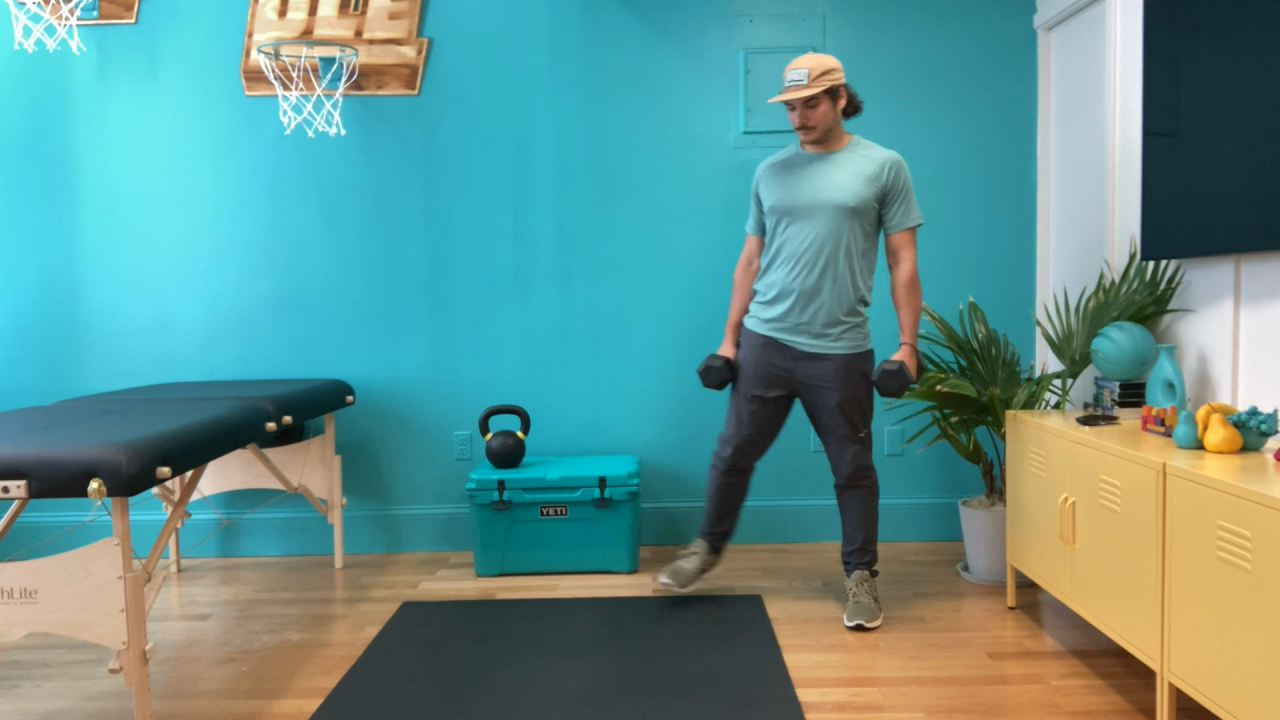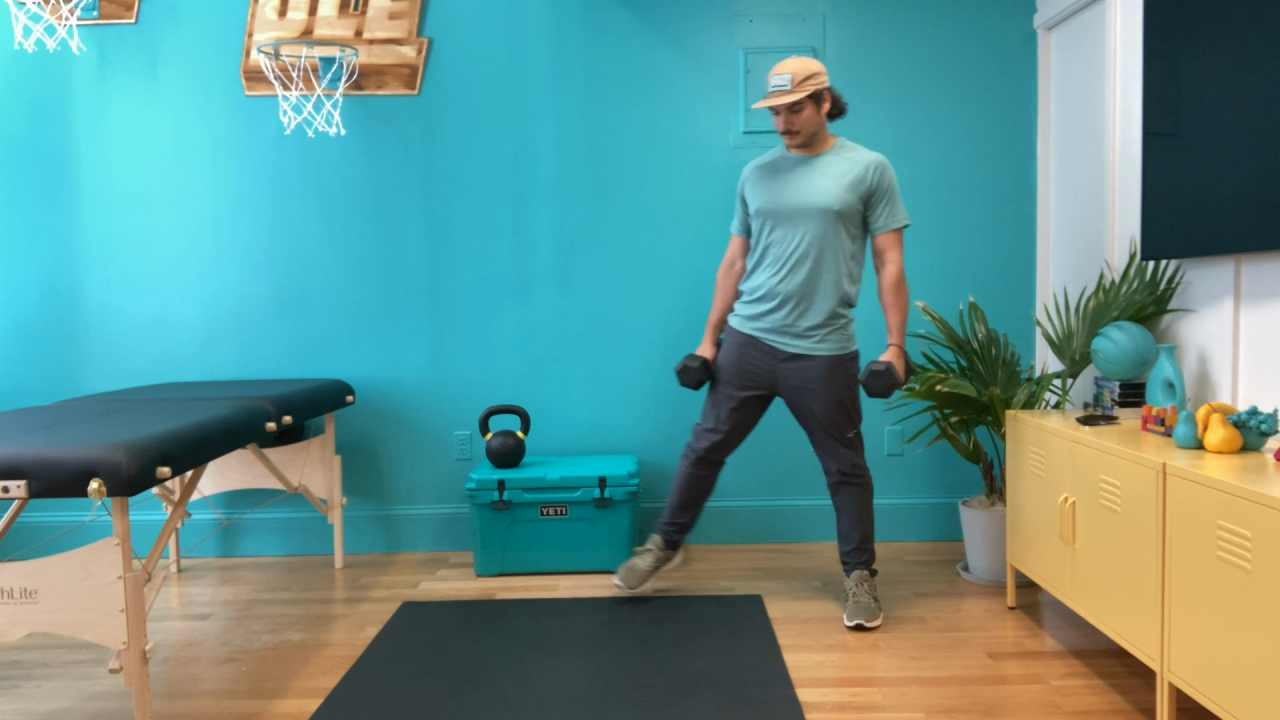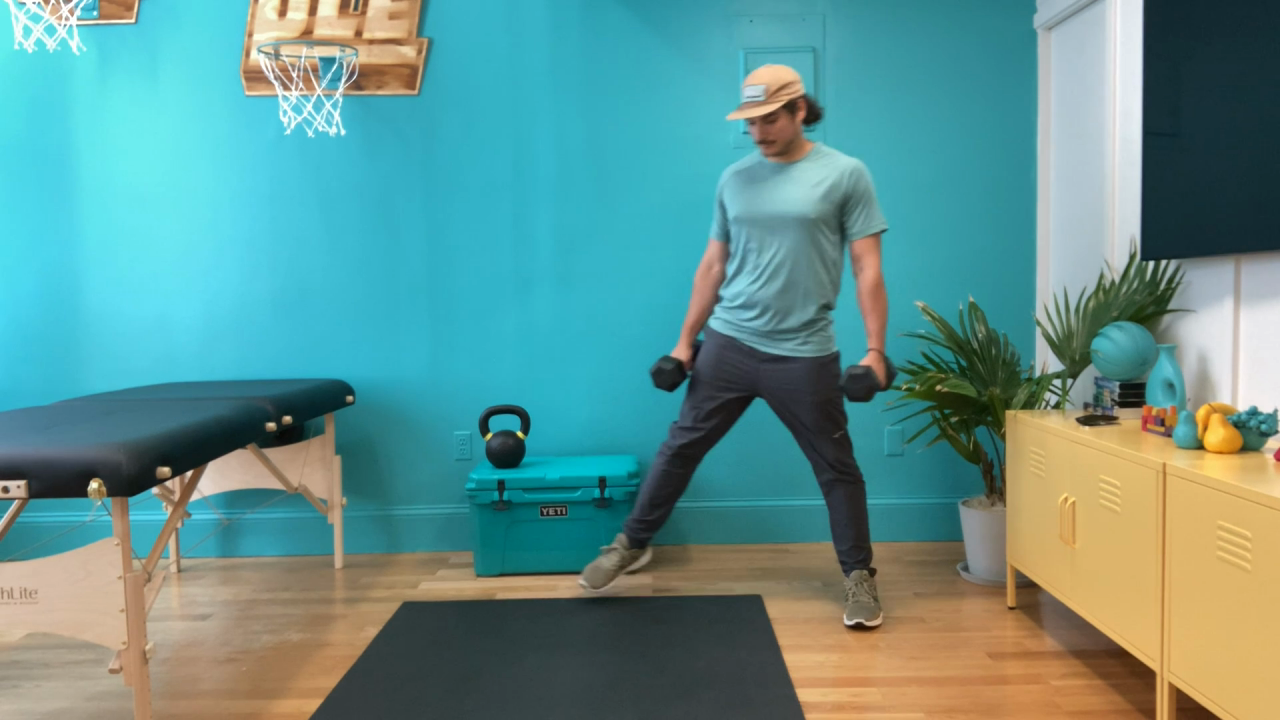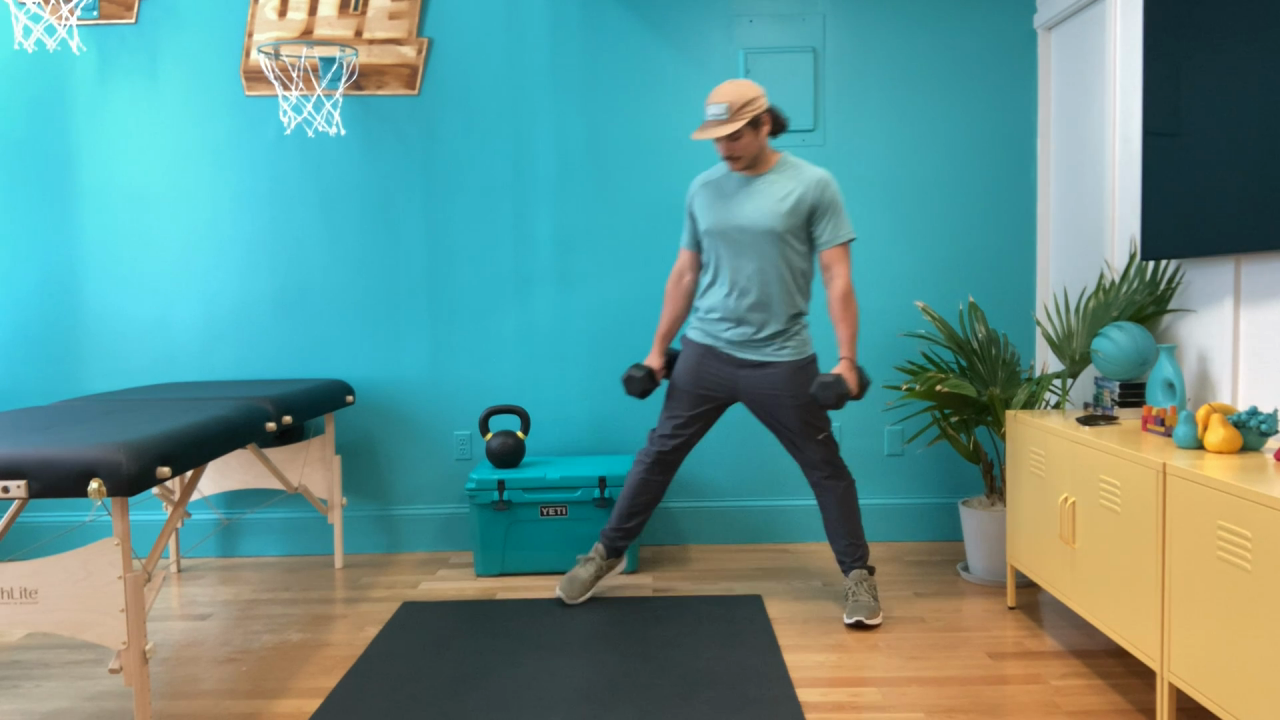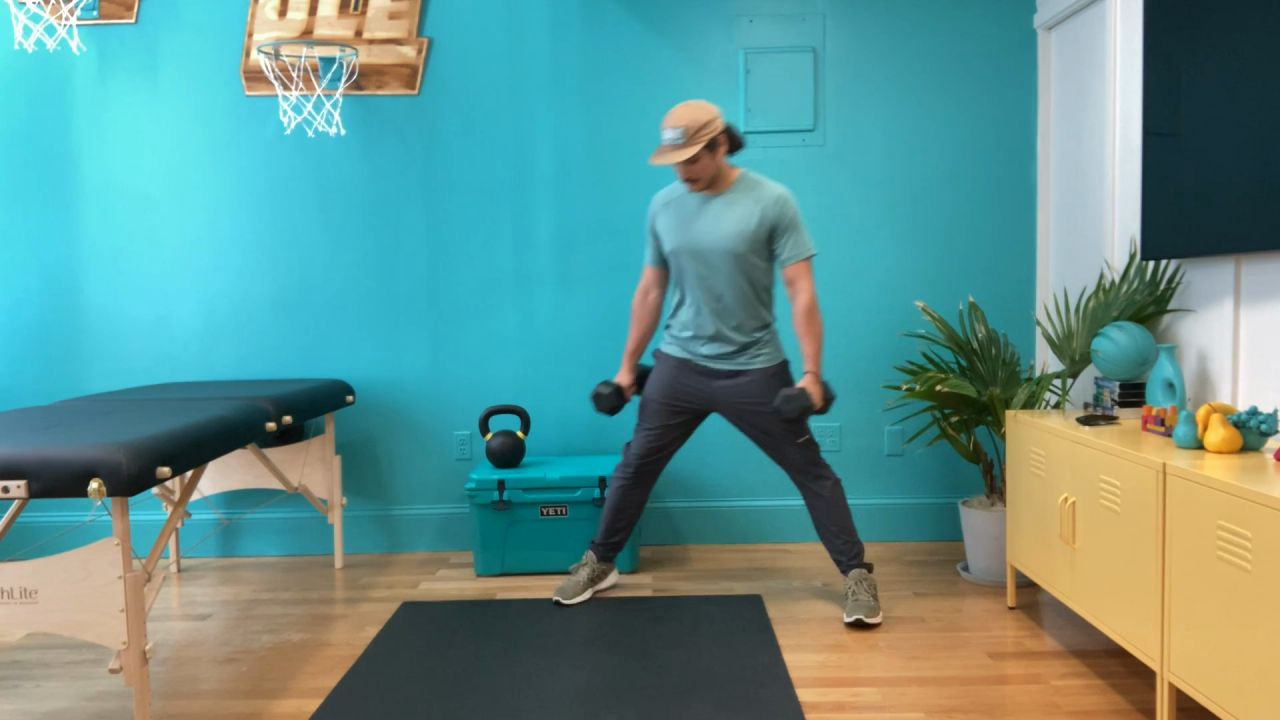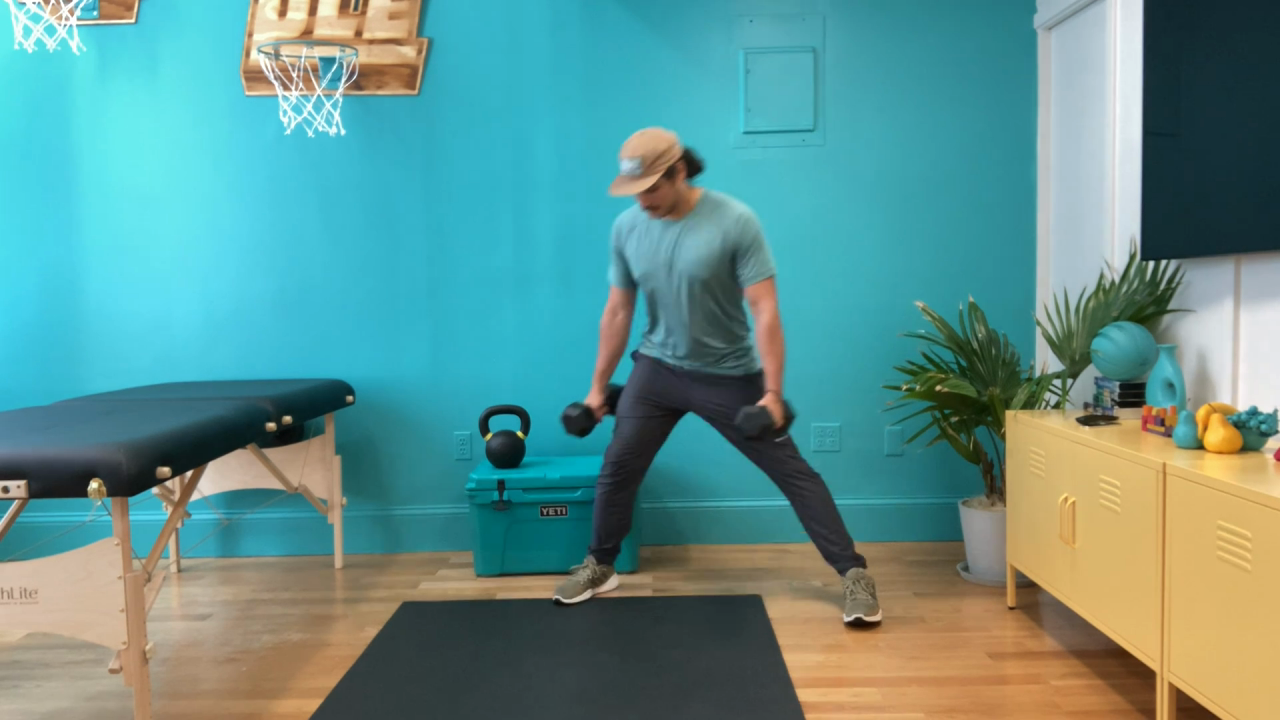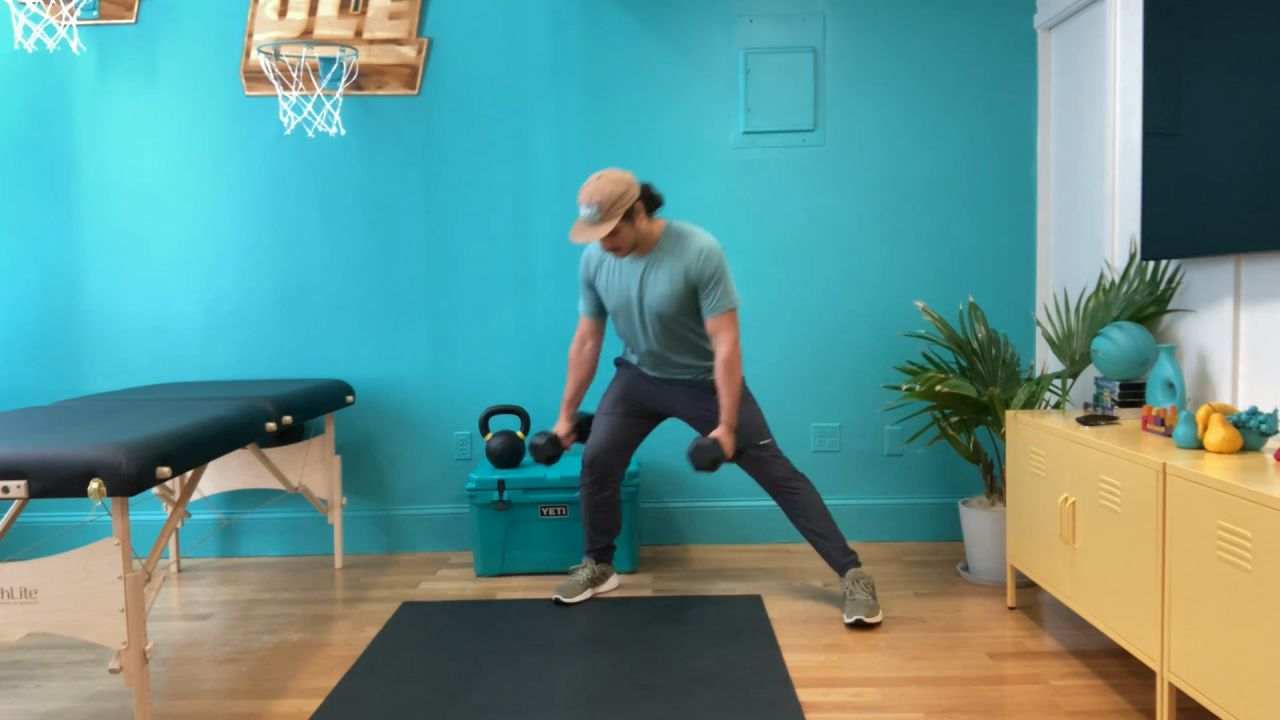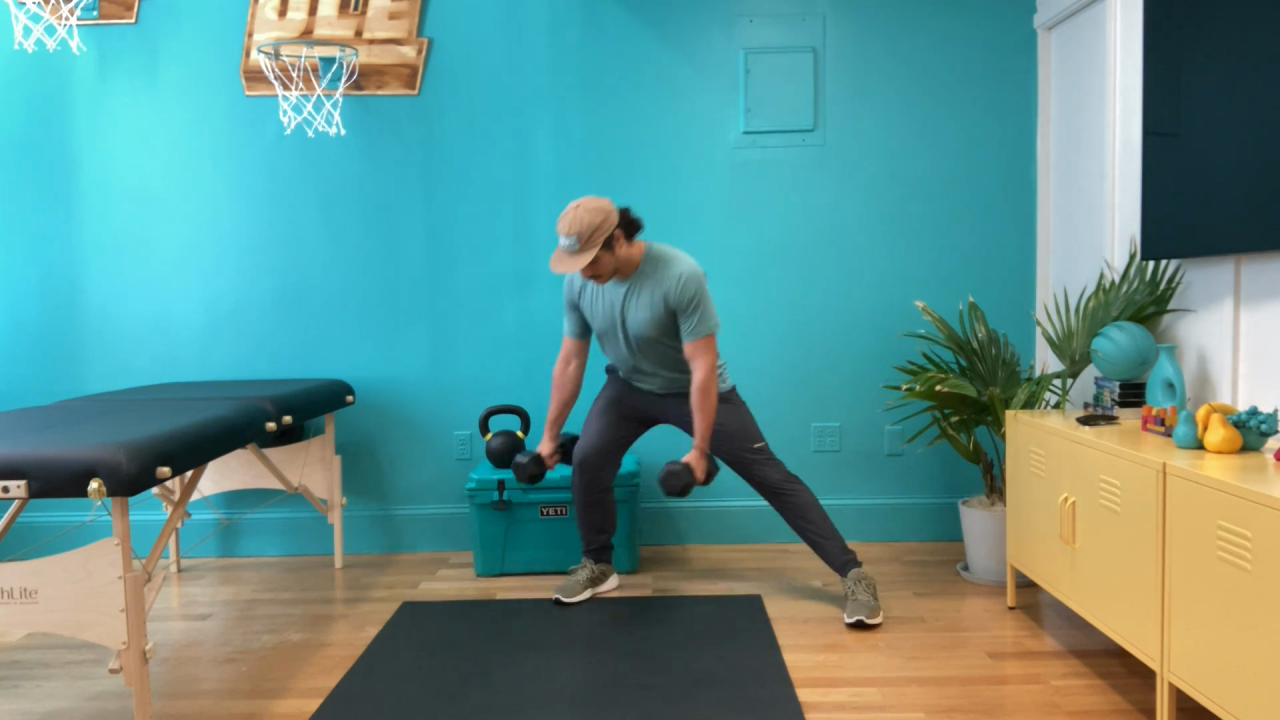
dt=0.1s
person 1, frame 1
left shoulder: (883, 166)
right shoulder: (772, 170)
left elbow: (903, 260)
right elbow: (751, 258)
left wrist: (908, 342)
right wrist: (730, 336)
left hip: (838, 351)
right hip: (766, 342)
left knee: (852, 469)
right knee: (733, 451)
left ankle: (860, 575)
right ankle: (708, 548)
person 1, frame 2
left shoulder: (868, 169)
right shoulder: (757, 173)
left elbow: (890, 263)
right elbow: (735, 260)
left wrist: (895, 344)
right wrist: (710, 337)
left hip: (824, 352)
right hip: (749, 342)
left knee: (845, 468)
right knee: (706, 447)
left ankle: (859, 575)
right ankle: (665, 543)
person 1, frame 3
left shoulder: (846, 175)
right shoulder: (735, 178)
left elbow: (868, 267)
right elbow: (714, 263)
left wrist: (875, 349)
right wrist: (685, 339)
left hip: (804, 354)
right hip: (730, 343)
left knee: (836, 467)
right knee: (682, 444)
left ankle: (858, 575)
right ankle: (630, 544)
person 1, frame 4
left shoulder: (813, 185)
right shoulder: (704, 189)
left elbow: (838, 276)
right elbow: (685, 273)
left wrist: (847, 357)
right wrist: (658, 349)
left hip: (781, 359)
right hip: (707, 352)
left knee: (825, 467)
right knee: (660, 451)
left ankle: (857, 574)
right ankle: (608, 552)
person 1, frame 5
left shoulder: (771, 202)
right shoulder: (662, 205)
left elbow: (802, 291)
right elbow: (650, 290)
left wrist: (811, 372)
right wrist: (627, 366)
left hip: (752, 369)
right hip: (681, 363)
left knee: (809, 468)
right knee: (638, 462)
left ankle: (857, 573)
right ankle: (599, 561)
person 1, frame 6
left shoulder: (734, 222)
right shoulder: (627, 227)
left elbow: (765, 312)
right elbow: (617, 311)
left wrist: (772, 392)
right wrist: (598, 386)
left hip: (729, 371)
right hip: (658, 365)
left knee: (791, 469)
right knee: (620, 462)
left ankle: (853, 571)
right ankle: (600, 564)
person 1, frame 7
left shoulder: (699, 252)
right shoulder: (594, 262)
left elbow: (726, 344)
right elbow: (586, 340)
left wrist: (727, 425)
right wrist: (565, 414)
left hip: (703, 378)
right hip: (639, 376)
left knee: (778, 474)
right knee: (598, 459)
left ankle: (852, 574)
right ankle: (598, 564)
person 1, frame 8
left shoulder: (680, 276)
right shoulder: (578, 284)
left elbow: (703, 368)
right elbow: (569, 361)
left wrist: (700, 450)
right wrist: (549, 435)
left hip: (692, 388)
right hip: (631, 383)
left knee: (771, 477)
right knee: (589, 460)
left ankle: (853, 574)
right ankle: (597, 565)
